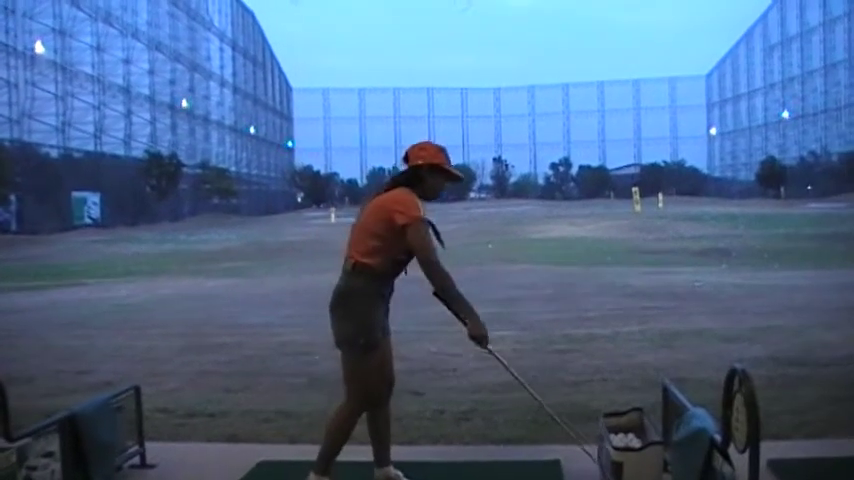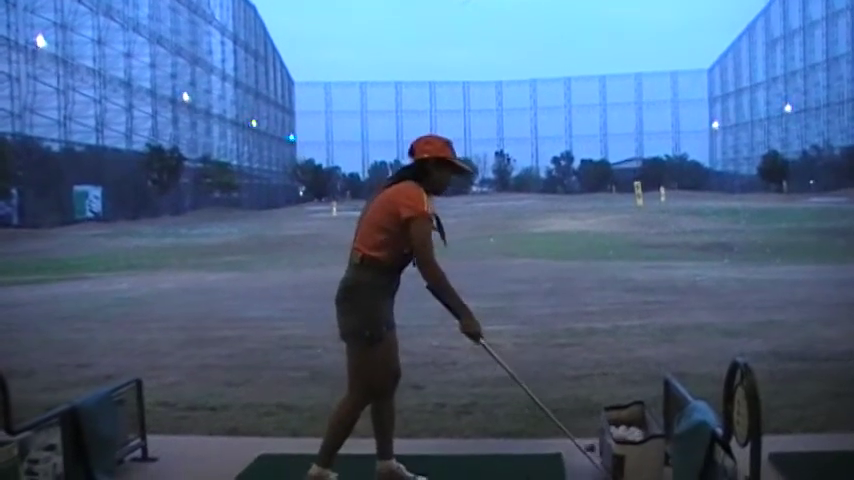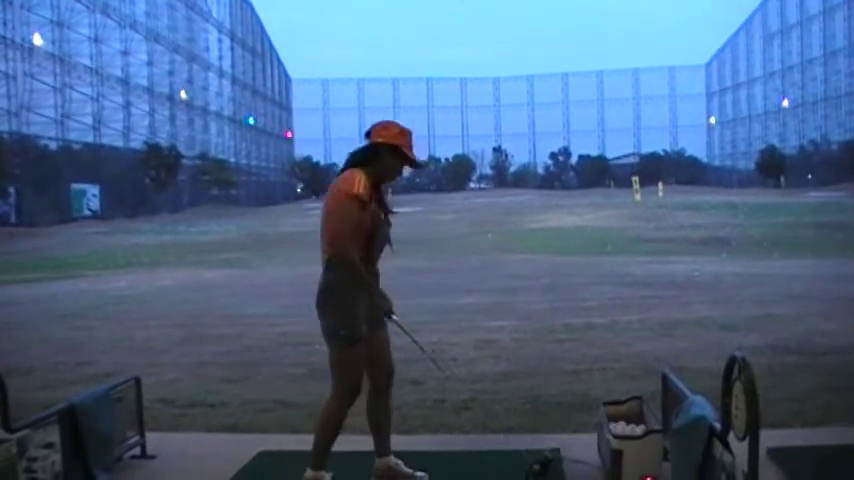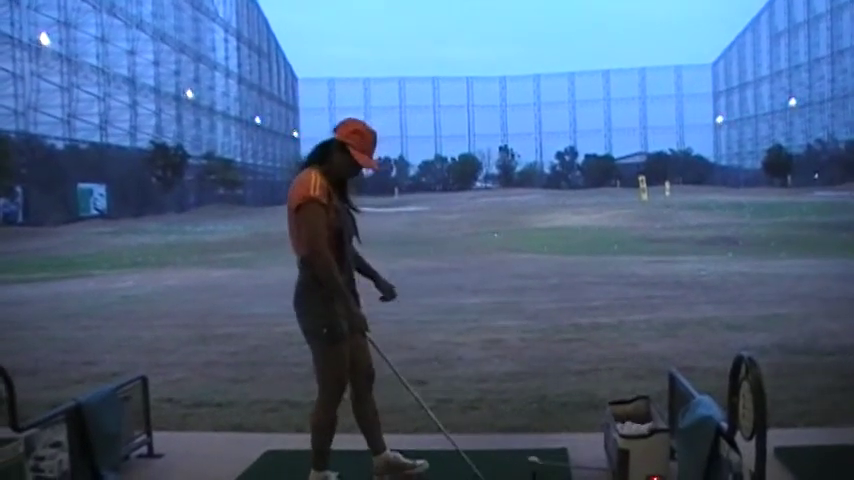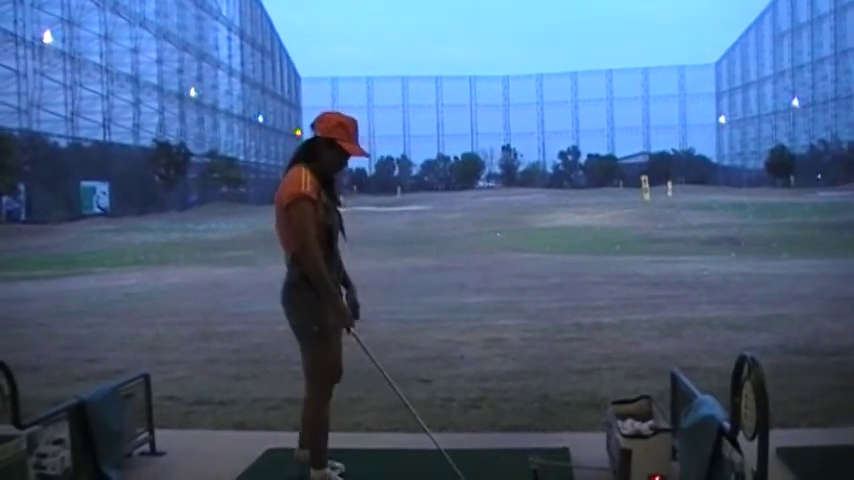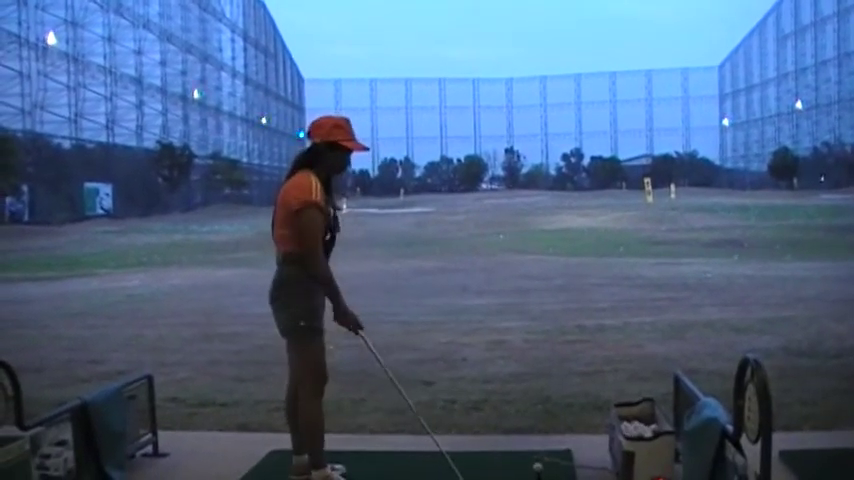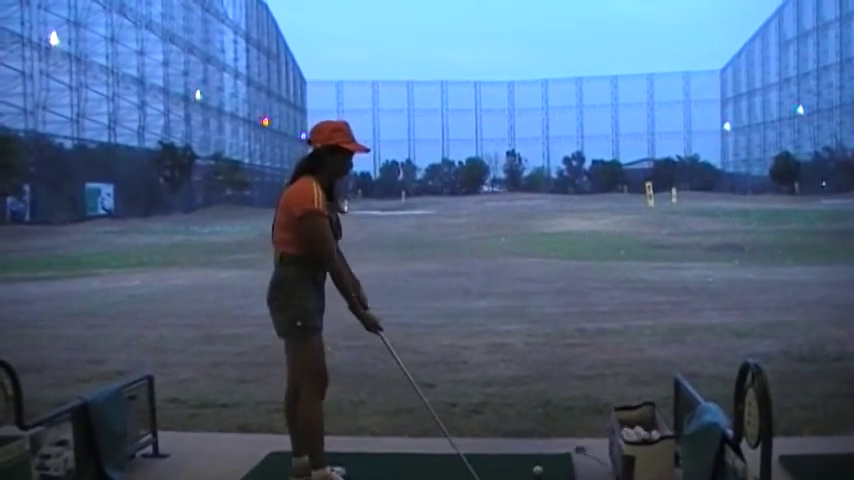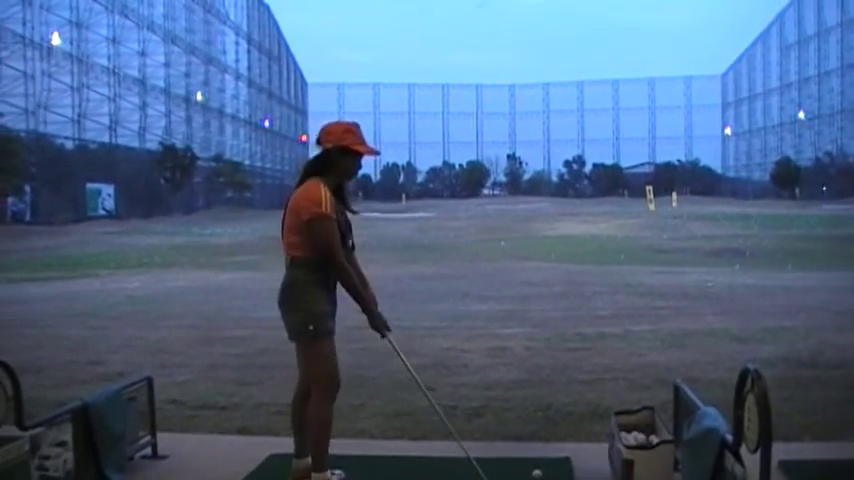
dt=0.4s
person 1, frame 1
left shoulder: (394, 199)
right shoulder: (406, 204)
right elbow: (433, 268)
right wrist: (471, 318)
left hip: (368, 300)
right hip: (359, 302)
left knee: (382, 388)
right knee: (359, 398)
person 1, frame 2
left shoulder: (401, 192)
right shoulder: (414, 197)
right elbow: (427, 263)
right wrist: (464, 314)
left hip: (374, 292)
right hip: (366, 295)
left knee: (387, 381)
right knee: (363, 390)
person 1, frame 3
left shoulder: (368, 191)
right shoulder: (353, 184)
right elbow: (340, 249)
left wrist: (377, 298)
right wrist: (378, 295)
left hip: (362, 295)
right hip: (343, 294)
left knee: (383, 377)
right knee: (347, 389)
person 1, frame 4
left shoulder: (332, 189)
right shoulder: (311, 186)
right elbow: (319, 255)
left wrist: (376, 277)
right wrist: (349, 307)
left hip: (338, 295)
right hip: (320, 297)
left knee: (363, 377)
right knee: (332, 388)
person 1, frame 5
left shoulder: (318, 185)
right shoulder: (301, 184)
right elbow: (308, 252)
left wrist: (349, 288)
right wrist: (336, 303)
left hip: (320, 292)
right hip: (309, 293)
left knee: (326, 377)
right knee: (321, 383)
person 1, frame 6
left shoulder: (312, 185)
right shoulder: (308, 188)
right elbow: (313, 257)
left wrist: (336, 300)
right wrist: (341, 306)
left hip: (299, 290)
right hip: (298, 291)
left knee: (301, 380)
right knee: (313, 383)
person 1, frame 7
left shoulder: (320, 192)
right shoulder: (308, 194)
left elbow: (334, 252)
right elbow: (329, 259)
left wrist: (357, 289)
right wrist: (359, 311)
left hip: (302, 291)
right hip: (295, 293)
left knee: (300, 381)
right knee: (314, 383)
person 1, frame 8
left shoulder: (330, 193)
right shoulder: (316, 196)
left elbow: (346, 252)
right elbow: (336, 261)
left wrist: (367, 292)
right wrist: (370, 311)
left hip: (314, 295)
right hip: (306, 296)
left knee: (310, 384)
right knee: (327, 386)
